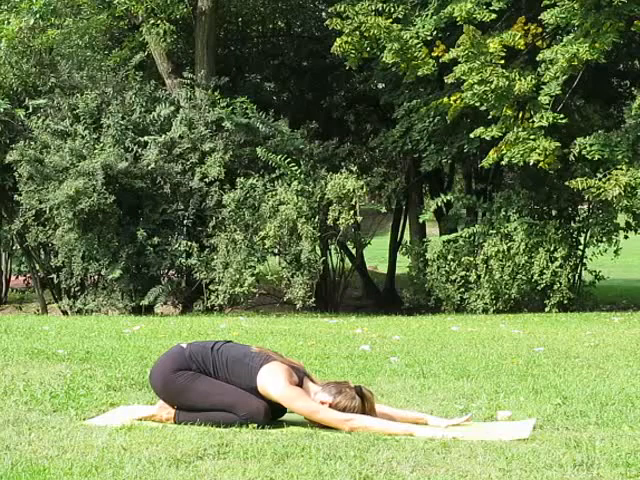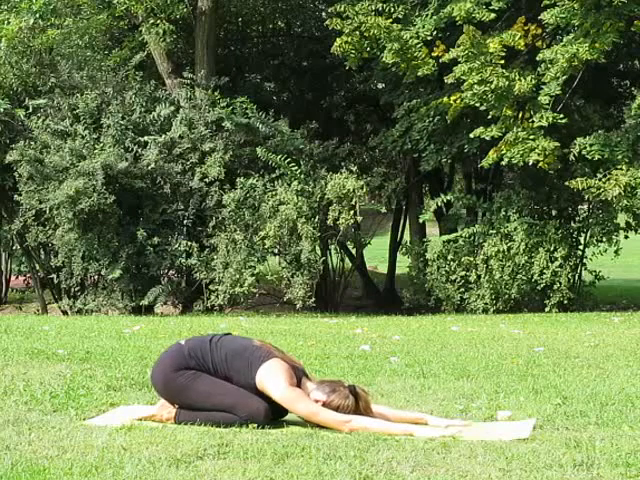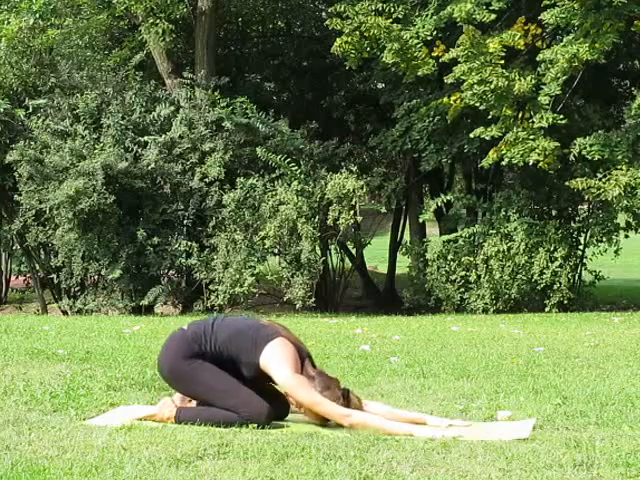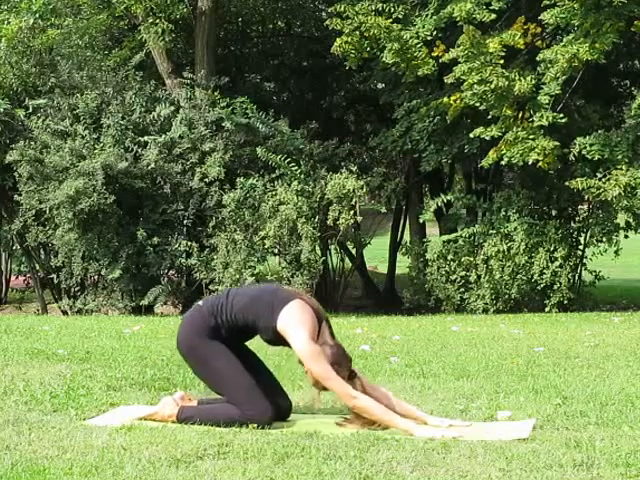
dt=0.7s
person 1, frame 1
left shoulder: (305, 383)
right shoulder: (283, 387)
left elbow: (370, 408)
right elbow: (348, 421)
left wrist: (431, 419)
right wrist: (416, 431)
left hip: (195, 360)
right hip: (172, 369)
left knee: (273, 411)
right knee: (254, 413)
left ankle: (184, 403)
right ankle: (173, 414)
person 1, frame 2
left shoulder: (305, 384)
right shoulder: (283, 387)
left elbow: (368, 407)
right elbow: (346, 423)
left wrist: (430, 418)
right wrist: (415, 431)
left hip: (195, 359)
right hip: (173, 368)
left knee: (276, 409)
right knee: (257, 413)
left ankle: (188, 402)
right ankle: (174, 414)
person 1, frame 3
left shoulder: (304, 370)
right shoulder: (287, 372)
left elbow: (364, 404)
right elbow: (347, 416)
left wrist: (428, 419)
right wrist: (415, 431)
left hip: (205, 353)
right hip: (180, 355)
left knee: (278, 409)
right knee: (257, 413)
left ankle: (191, 402)
right ankle: (176, 413)
person 1, frame 4
left shoulder: (321, 334)
right shoulder: (306, 340)
left elbow: (366, 387)
right elbow: (352, 397)
left wrist: (428, 417)
right wrist: (414, 428)
left hip: (222, 334)
right hip: (199, 332)
left knee: (280, 407)
right knee: (259, 414)
left ankle: (190, 402)
right ankle: (176, 412)
